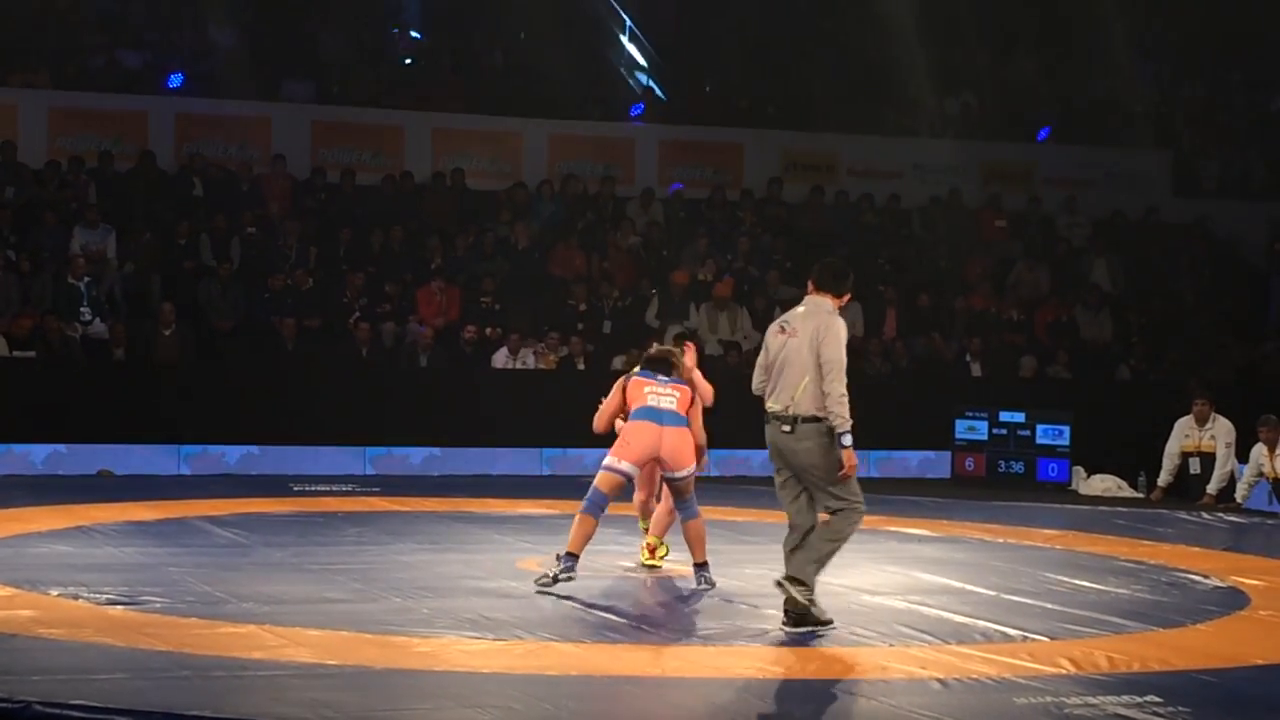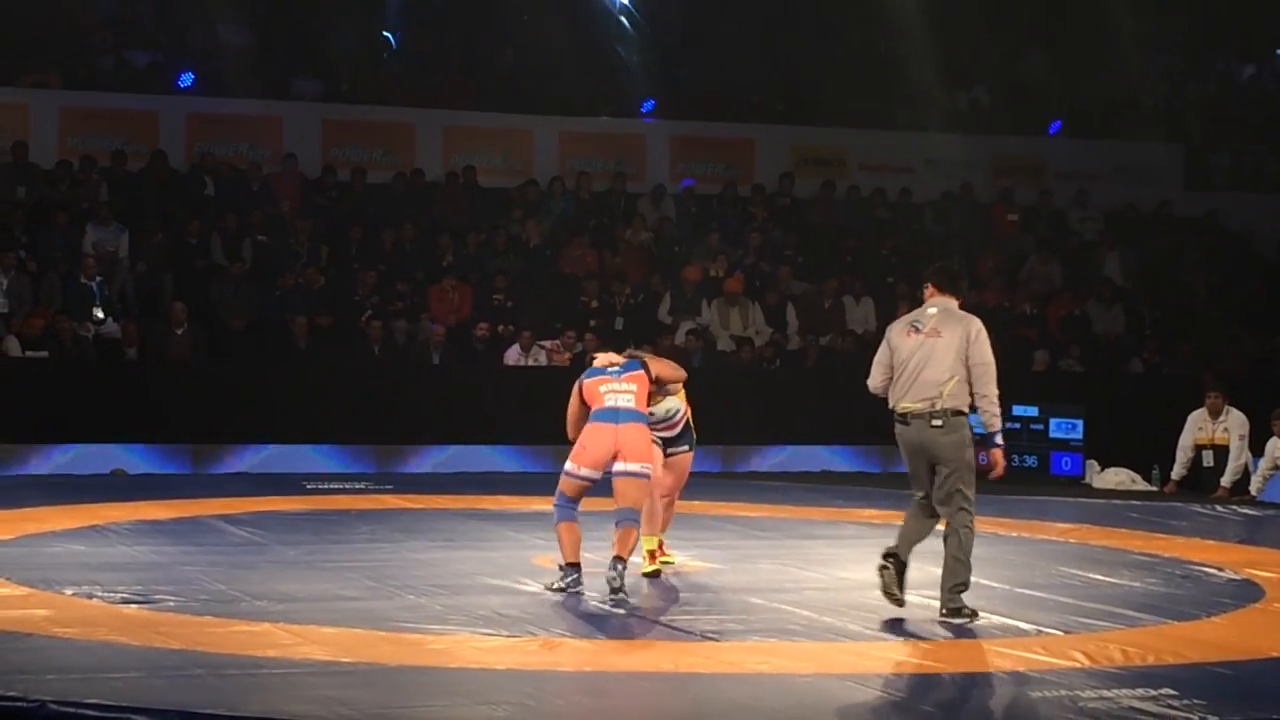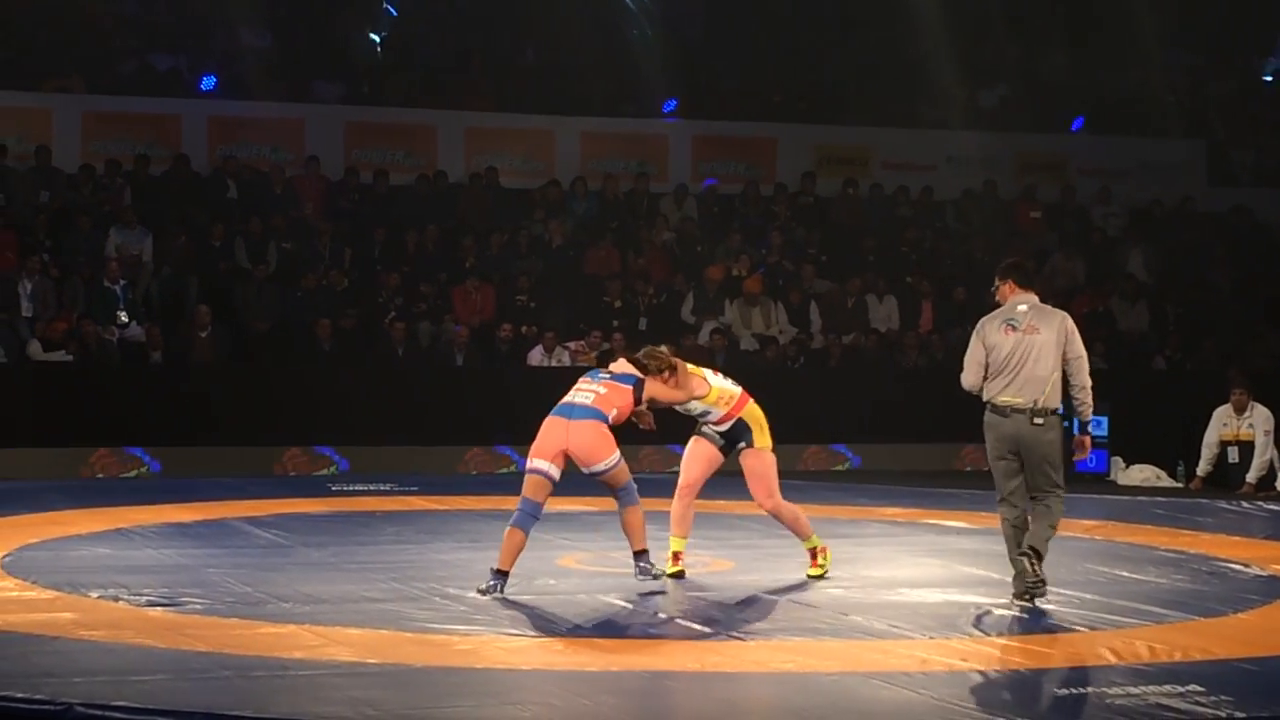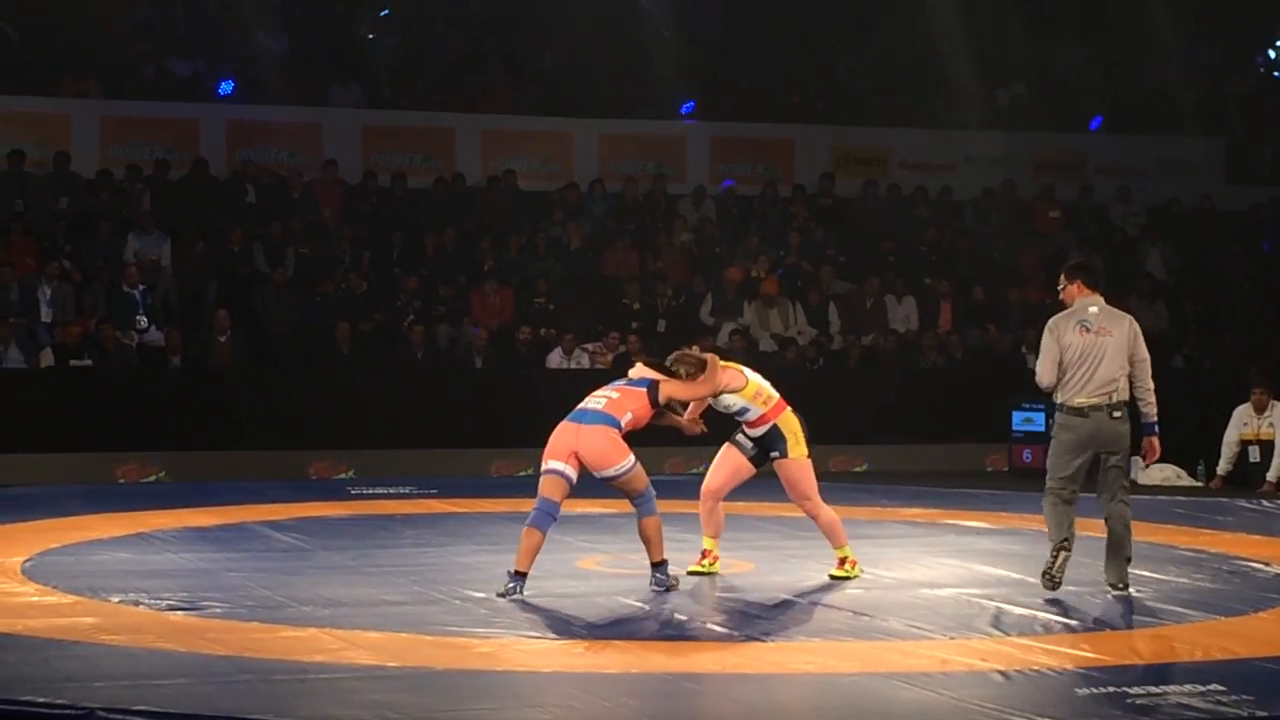
dt=0.5s
person 1, frame 1
left shoulder: (781, 323)
right shoulder: (831, 323)
left elbow: (759, 381)
right elbow: (834, 387)
right wrist: (845, 442)
left hip: (777, 430)
right hip: (809, 431)
left knee: (801, 517)
right knee: (847, 508)
left ankle: (800, 608)
right ankle: (799, 575)
person 1, frame 2
left shoulder: (900, 325)
right shoulder: (970, 325)
left elbow: (876, 383)
right elbow: (985, 387)
right wrist: (996, 440)
left hip: (906, 426)
right hip: (947, 426)
left knee: (925, 503)
right knee: (957, 513)
left ankle: (896, 558)
right ankle: (953, 602)
person 1, frame 3
left shoulder: (989, 324)
right shoulder: (1060, 321)
left elbow: (970, 381)
right elbow: (1080, 379)
right wrist: (1085, 427)
left hip: (999, 421)
right hip: (1042, 422)
left knee: (1011, 504)
right knee: (1048, 497)
left ankle: (1024, 585)
right ankle: (1031, 550)
person 1, frame 4
left shoulder: (1059, 324)
right shoulder: (1126, 323)
left elbow: (1045, 379)
right elbow: (1143, 381)
right wrist: (1151, 428)
left hip: (1072, 420)
right hip: (1114, 420)
left knee: (1058, 494)
right knee: (1115, 500)
left ankle: (1060, 544)
right ankle: (1118, 576)
person 2, frame 1
left shoulder: (628, 381)
right shoulder: (687, 388)
left elbow: (599, 425)
right elbow: (700, 442)
right wrist: (699, 461)
left hip: (636, 433)
right hip: (677, 436)
left knee: (595, 502)
right knee: (686, 504)
left ankle: (568, 563)
right ankle: (701, 572)
person 2, frame 2
left shoulder: (585, 378)
right shoulder: (642, 366)
left elbow: (574, 432)
right elbow: (680, 375)
left hip: (597, 431)
right hip: (636, 432)
left knee: (565, 504)
right knee: (629, 516)
left ankle: (571, 572)
right ankle: (618, 565)
person 2, frame 3
left shoulder: (591, 375)
right shoulder: (642, 383)
right elbow: (684, 395)
left wrist: (633, 408)
right wrist: (675, 366)
left hip: (553, 424)
right hip: (589, 431)
left knee: (527, 509)
right knee: (626, 492)
left ankle: (498, 578)
right ankle: (642, 561)
person 2, frame 4
left shoulder: (619, 385)
right shoulder: (659, 386)
right elbow: (708, 387)
left wrist: (681, 422)
right wrist: (712, 360)
left hip: (564, 431)
right hip: (599, 436)
left knee: (544, 510)
right knee: (643, 498)
left ankle: (517, 580)
right ankle: (659, 573)
person 3, frame 1
left shoulder: (689, 378)
left elbow: (707, 401)
left wrist: (691, 369)
left knee: (674, 494)
right knee: (645, 494)
left ankle: (651, 546)
right ankle: (649, 536)
person 3, frame 2
left shoulder: (670, 385)
left hip: (679, 432)
right hip: (648, 434)
left knee: (669, 495)
right knee: (654, 484)
left ankle: (657, 543)
right ankle: (650, 553)
person 3, frame 3
left shoulder: (690, 381)
right shoulder: (674, 378)
right wrist: (642, 414)
left hip: (747, 423)
right hip: (716, 426)
left knee: (769, 501)
right knee: (685, 487)
left ankle: (818, 550)
right ankle: (676, 556)
person 3, frame 4
left shoulder: (724, 375)
right elbow: (691, 417)
right wrist: (688, 421)
left hip: (783, 430)
right hip: (752, 434)
left knee: (810, 504)
right knee: (710, 491)
left ankle: (847, 560)
right ankle: (710, 556)
